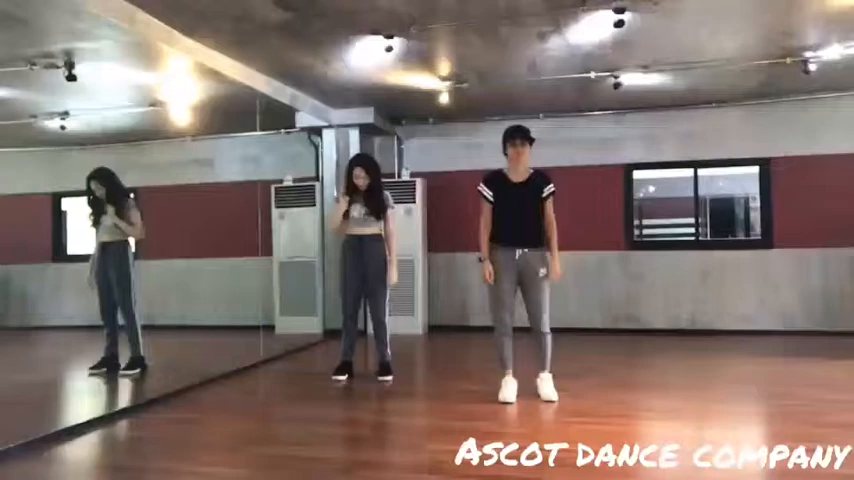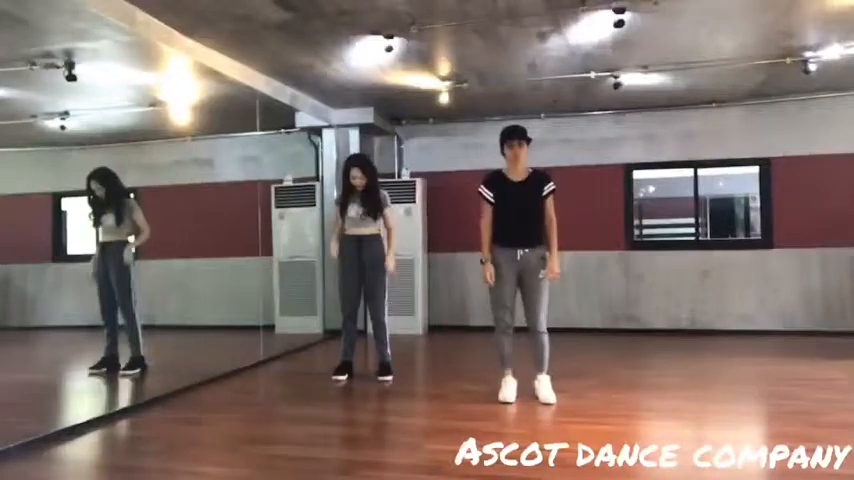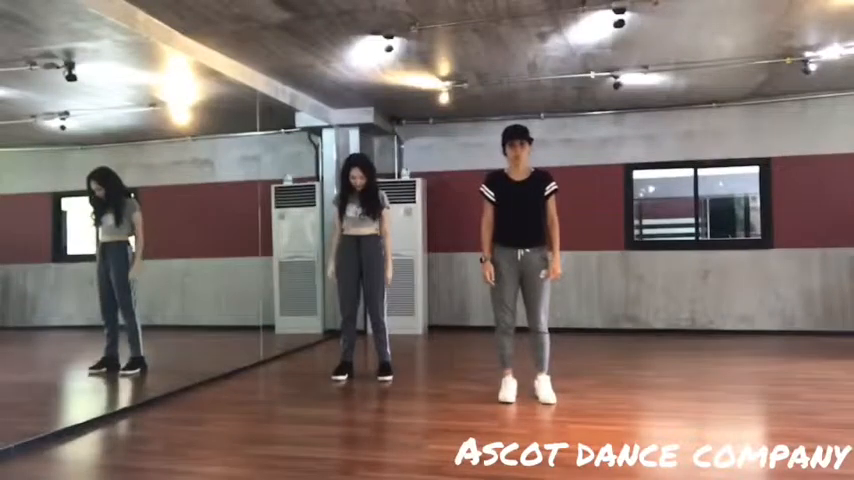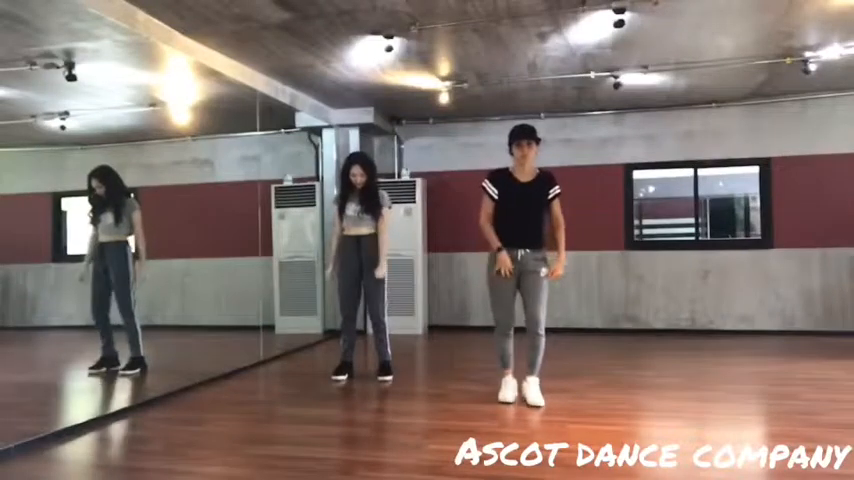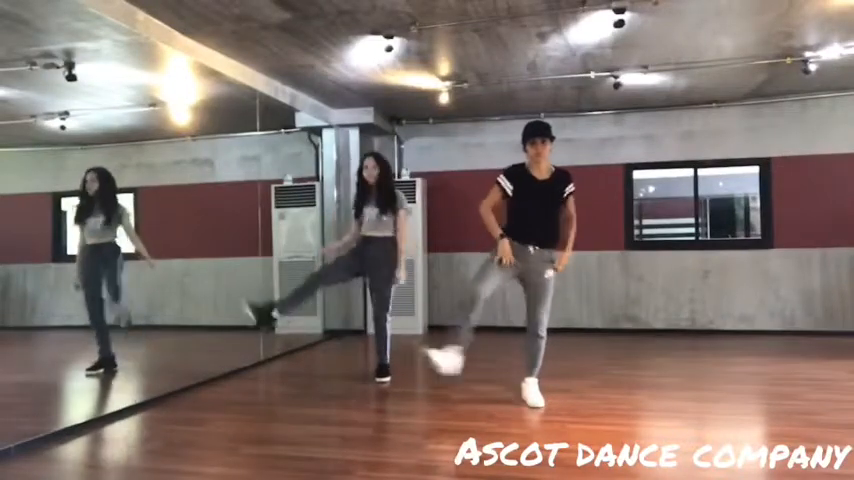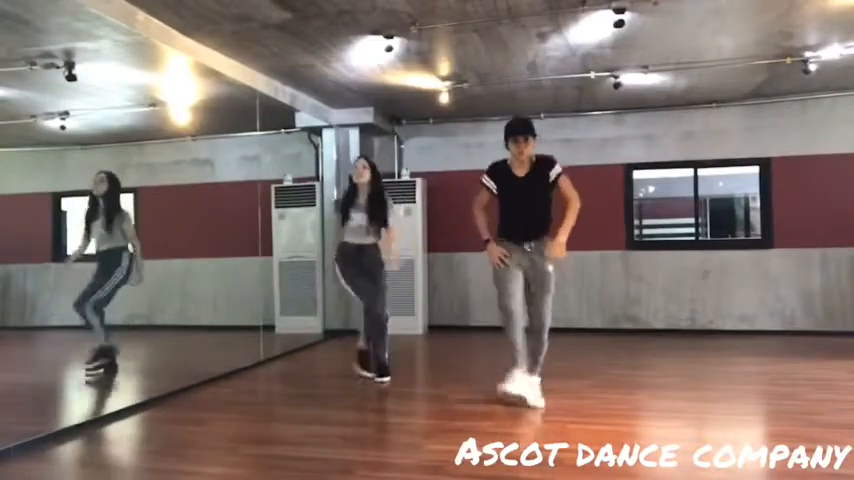
dt=0.5s
person 1, frame 1
left shoulder: (542, 180)
right shoulder: (492, 181)
left elbow: (549, 220)
right elbow: (485, 222)
left wrist: (554, 257)
right wrist: (484, 258)
left hip: (534, 255)
right hip: (502, 255)
left knee: (541, 320)
right knee: (502, 320)
left ankle: (544, 376)
right ankle: (508, 378)
person 1, frame 2
left shoulder: (542, 180)
right shoulder: (492, 181)
left elbow: (550, 219)
right elbow: (486, 222)
left wrist: (554, 256)
right wrist: (486, 260)
left hip: (534, 255)
right hip: (502, 255)
left knee: (538, 321)
right knee: (503, 320)
left ankle: (542, 378)
right ankle: (507, 378)
person 1, frame 3
left shoulder: (543, 179)
right shoulder: (494, 181)
left elbow: (552, 219)
right elbow: (487, 222)
left wrist: (556, 256)
right wrist: (486, 259)
left hip: (536, 255)
right hip: (504, 255)
left knee: (539, 321)
right knee: (504, 320)
left ankle: (542, 378)
right ankle: (508, 378)
person 1, frame 4
left shoulder: (547, 182)
right shoulder: (496, 179)
left elbow: (558, 223)
right elbow: (484, 219)
left wrist: (561, 257)
right wrist: (500, 251)
left hip: (535, 258)
right hip: (504, 257)
left knee: (536, 322)
right knee: (502, 323)
left ankle: (531, 380)
right ankle: (507, 376)
person 1, frame 5
left shoulder: (563, 179)
right shoulder: (513, 174)
left elbow: (571, 217)
right elbow: (485, 208)
left wrist: (567, 250)
right wrist: (502, 239)
left hip: (544, 257)
right hip: (514, 251)
left knee: (538, 324)
right knee: (478, 293)
left ankle: (531, 381)
right ankle: (456, 350)
person 1, frame 6
left shoulder: (548, 166)
right shoulder: (496, 172)
left elbow: (574, 202)
right elbow: (478, 208)
left wrist: (561, 237)
right wrist: (489, 242)
left hip: (540, 251)
right hip: (508, 251)
left knee: (541, 320)
right knee: (511, 309)
left ankle: (533, 377)
right ankle: (519, 372)
person 2, frame 1
left shoulder: (383, 197)
right shoulder: (347, 198)
left elbow: (390, 232)
right elbow: (335, 227)
left wrist: (393, 264)
right wrist: (341, 208)
left hip: (375, 249)
right hip: (351, 249)
left knee: (378, 309)
right knee: (349, 308)
left ankle: (384, 361)
right ankle: (346, 361)
person 2, frame 2
left shoulder: (380, 196)
right shoulder: (343, 198)
left elbow: (390, 227)
left wrist: (391, 251)
right wrist: (334, 240)
left hip: (373, 248)
right hip: (349, 249)
left knee: (377, 308)
right knee: (348, 308)
left ankle: (384, 361)
right ankle: (346, 361)
person 2, frame 3
left shoulder: (378, 197)
right shoulder: (342, 198)
left elbow: (386, 232)
right elbow: (338, 229)
left wrist: (388, 264)
right wrist: (333, 260)
left hip: (371, 248)
right hip: (347, 250)
left knee: (376, 308)
right knee: (347, 309)
left ankle: (384, 361)
right ankle: (346, 361)
person 2, frame 4
left shoulder: (379, 196)
right shoulder: (343, 196)
left elbow: (383, 231)
right elbow: (339, 229)
left wrist: (383, 261)
right wrist: (332, 260)
left hip: (370, 249)
right hip: (347, 250)
left knee: (376, 308)
right knee: (347, 309)
left ankle: (384, 362)
right ankle: (346, 362)
person 2, frame 5
left shoulder: (395, 197)
right shoulder: (362, 197)
left elbow: (401, 233)
left wrist: (401, 266)
right wrist: (337, 246)
left hip: (383, 252)
right hip: (362, 249)
left knee: (380, 310)
right knee: (319, 277)
left ankle: (383, 364)
right ankle: (271, 314)
person 2, frame 6
left shoulder: (382, 202)
right shoulder: (346, 201)
left elbow: (388, 235)
right elbow: (342, 230)
left wrist: (389, 253)
right wrist: (339, 256)
left hip: (371, 257)
right hip: (348, 256)
left knee: (380, 311)
right knee: (372, 301)
left ankle: (382, 363)
right ankle: (364, 350)
person 3, frame 1
left shoulder: (127, 204)
right shoulder: (99, 208)
left elbow: (139, 233)
right elbow: (98, 238)
left wrist: (115, 219)
right wrist: (92, 267)
left hip: (119, 254)
right hip: (102, 257)
left knee: (126, 307)
right knee: (106, 309)
left ankle: (137, 358)
right ankle: (110, 357)
person 3, frame 2
left shoulder: (128, 205)
right shoulder: (100, 208)
left elbow: (146, 232)
right elbow: (101, 234)
left wrist: (131, 247)
right wrist: (95, 257)
left hip: (119, 255)
right hip: (102, 256)
left knee: (126, 307)
right knee: (107, 310)
left ankle: (137, 358)
right ankle: (110, 357)
person 3, frame 3
left shoulder: (128, 204)
right shoulder: (101, 208)
left elbow: (140, 235)
right elbow: (101, 236)
left wrist: (136, 264)
right wrist: (98, 260)
left hip: (120, 254)
right hip: (103, 256)
left knee: (126, 307)
right knee: (107, 310)
left ankle: (137, 358)
right ankle: (110, 357)
person 3, frame 4
left shoulder: (128, 204)
right shoulder: (98, 207)
left elbow: (139, 234)
right elbow: (94, 237)
left wrist: (141, 262)
right wrist: (86, 263)
left hip: (119, 253)
right hip: (101, 256)
left knee: (125, 307)
right knee: (98, 308)
left ankle: (137, 358)
right ankle: (109, 355)
person 3, frame 5
left shoulder: (116, 209)
right shoulder: (83, 210)
left elbow: (132, 235)
right elbow: (82, 242)
left wrist: (146, 256)
right wrist: (78, 272)
left hip: (110, 253)
right hip: (90, 257)
right knee: (94, 308)
right ankle: (106, 357)
person 3, frame 6
left shoulder: (119, 214)
right shoulder: (92, 213)
left elbow: (134, 242)
right elbow: (85, 244)
left wrist: (138, 270)
right wrist: (72, 257)
left hip: (118, 262)
right hip: (103, 264)
left knee: (84, 304)
right knee: (93, 309)
left ankle: (104, 348)
right ankle: (107, 359)
